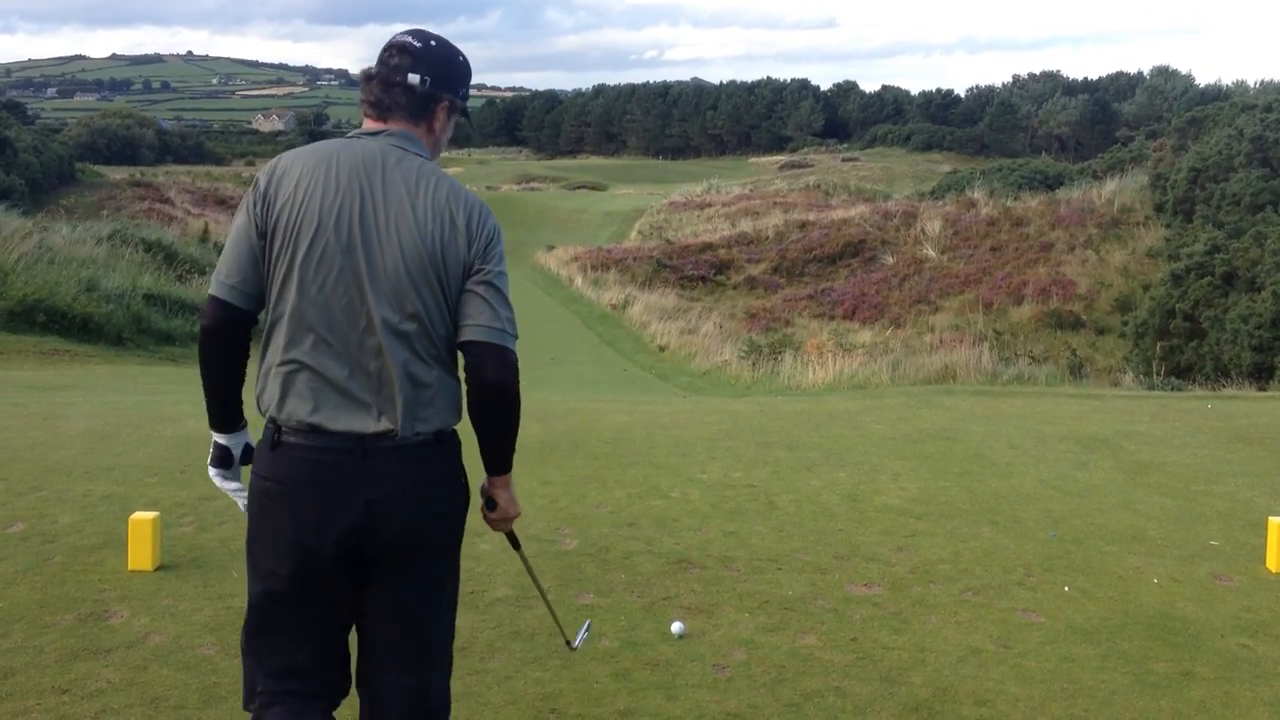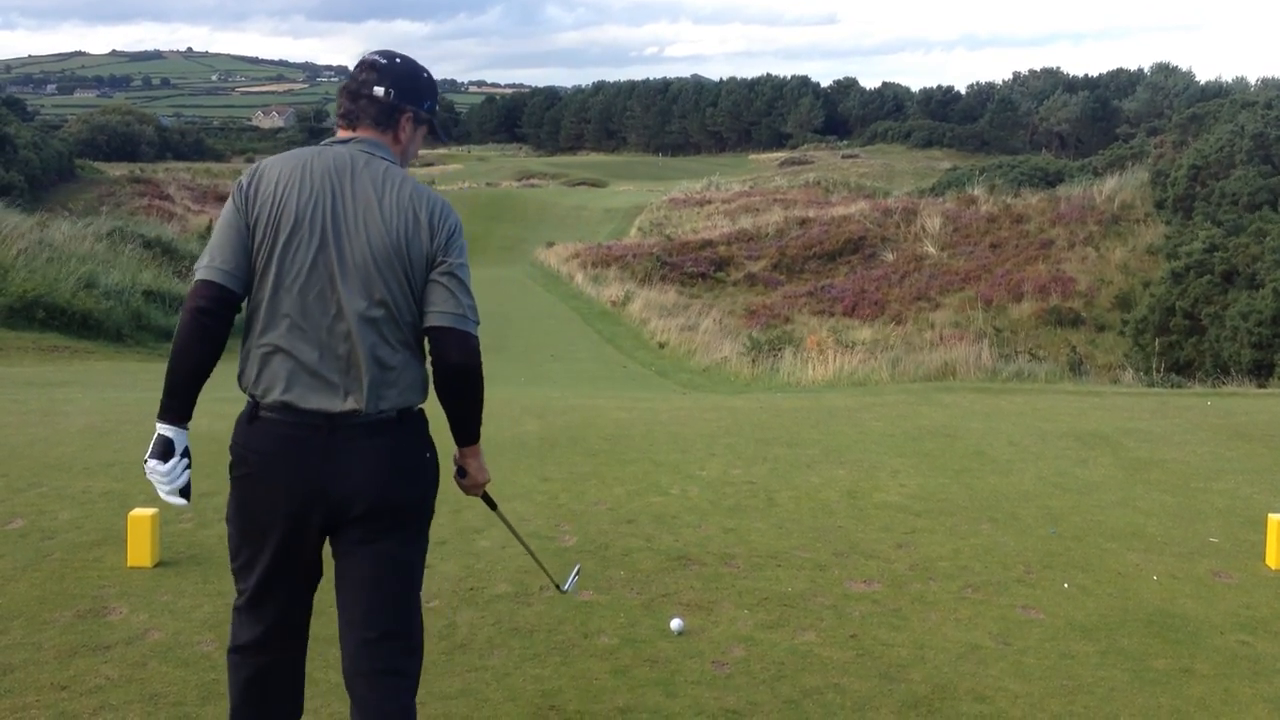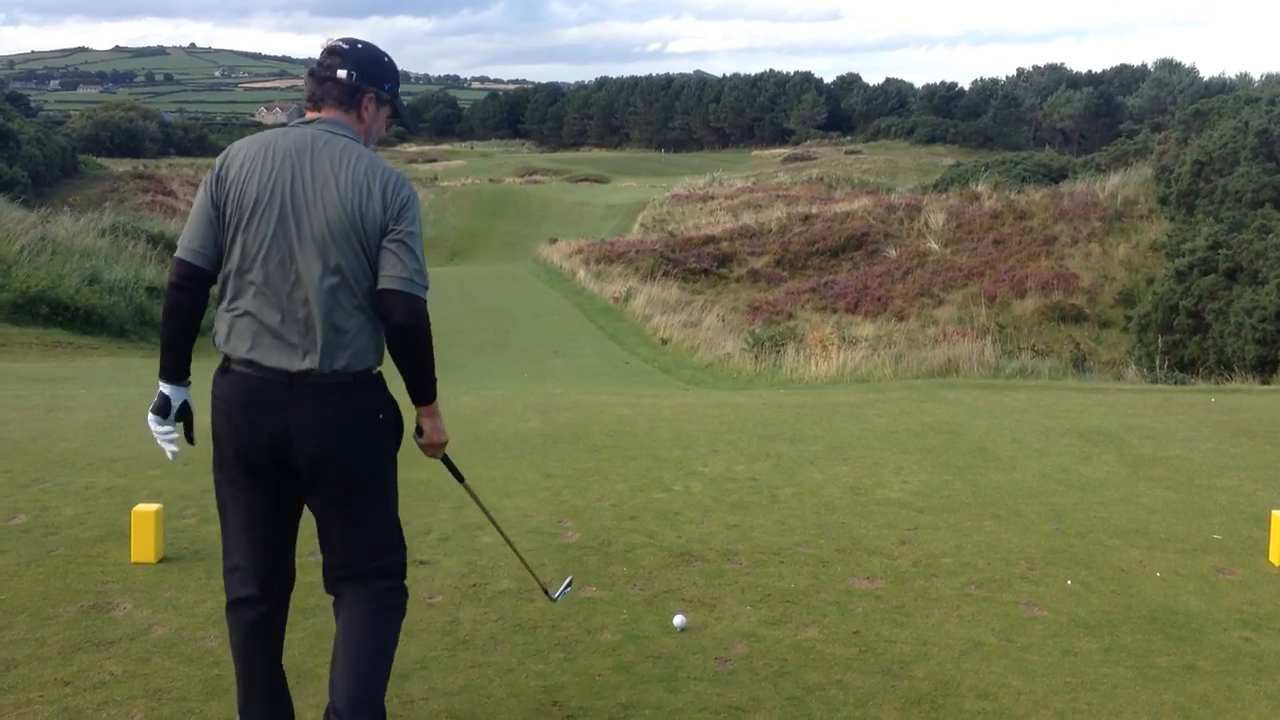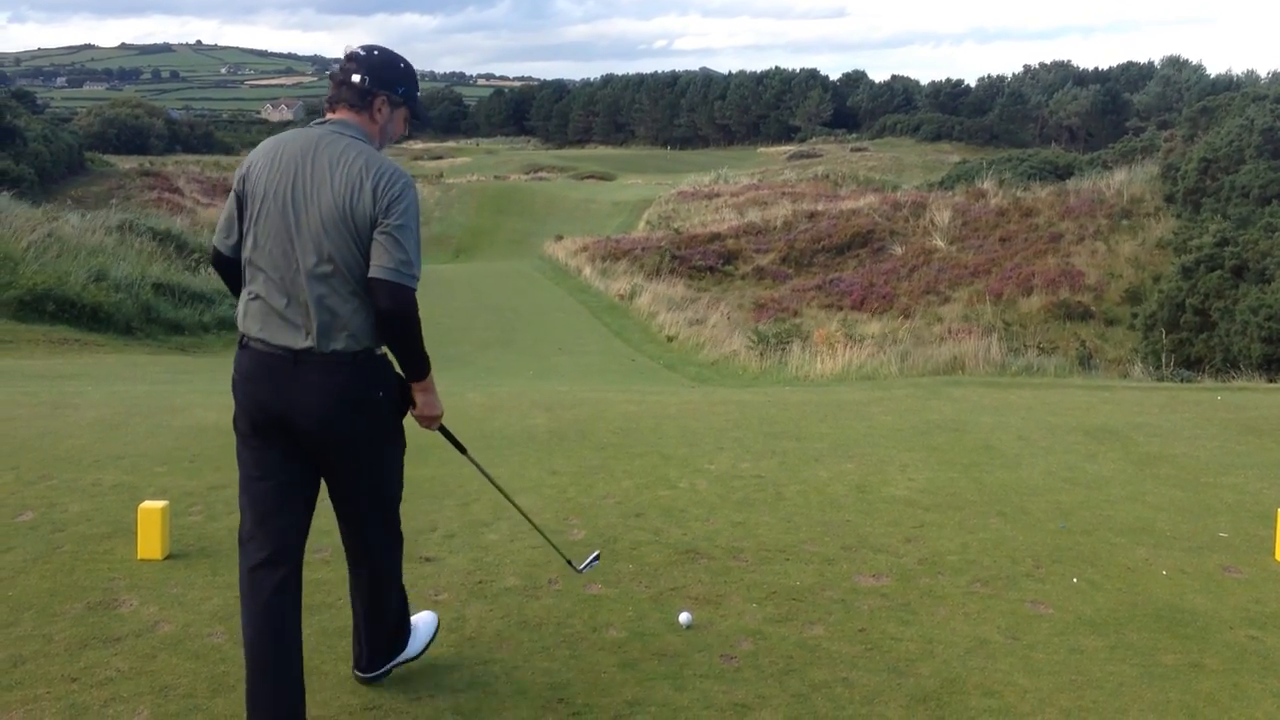
dt=0.3s
person 1, frame 1
left shoulder: (284, 177)
right shoulder: (466, 212)
left elbow: (221, 321)
right elbow: (491, 369)
left wrist: (227, 431)
right wrist: (499, 475)
left hip: (299, 471)
right hip: (418, 479)
person 1, frame 2
left shoulder: (264, 180)
right shoulder: (430, 210)
left elbow: (207, 307)
right elbow: (455, 350)
left wrist: (172, 424)
right wrist: (469, 445)
left hip: (276, 443)
right hip: (384, 454)
left knee: (264, 628)
right knee: (384, 660)
person 1, frame 3
left shoulder: (237, 160)
right shoulder: (386, 184)
left elbow: (186, 280)
right elbow: (405, 313)
left wrist: (172, 381)
right wrist: (427, 407)
left hip: (245, 397)
right hip: (343, 407)
left knee: (253, 584)
right knee: (369, 580)
person 1, frame 4
left shoulder: (263, 156)
right shoulder: (387, 181)
left elbow: (225, 258)
right elbow: (390, 298)
right wrist: (421, 380)
left hip: (261, 374)
right hip: (346, 381)
left knee: (268, 553)
right knee: (371, 526)
right ankle: (380, 647)
